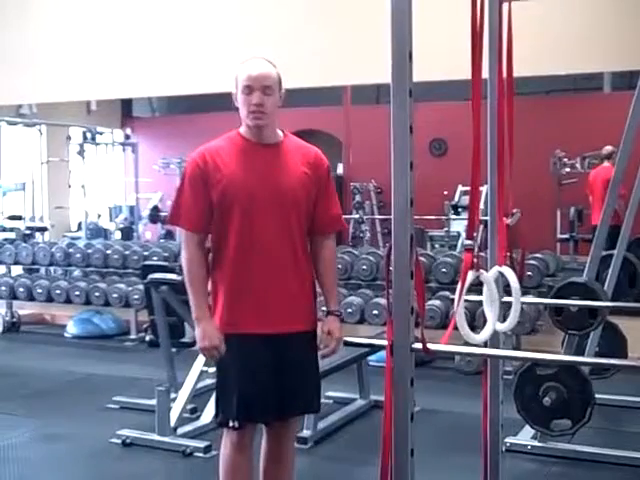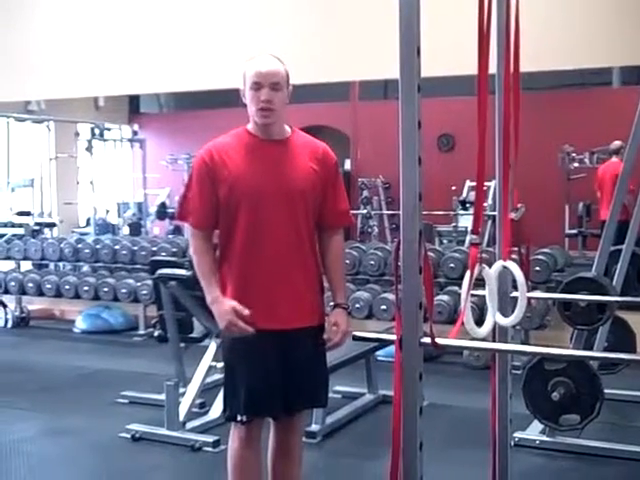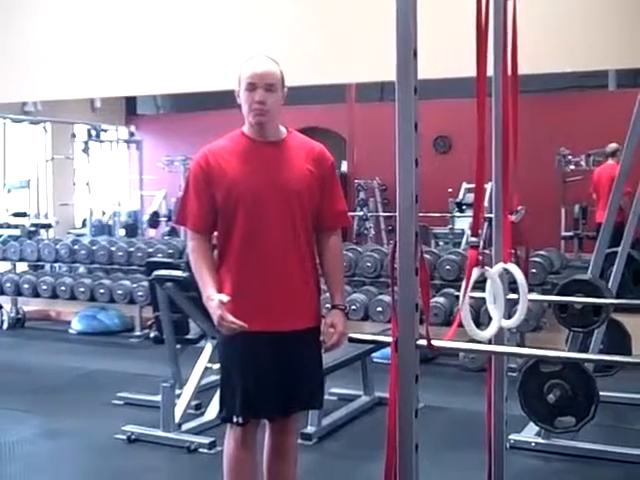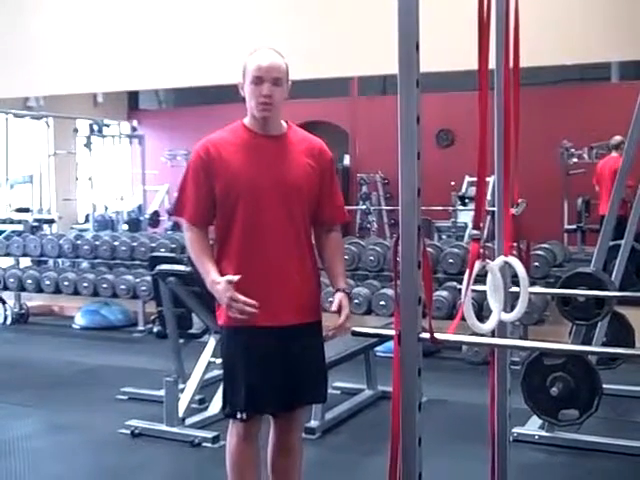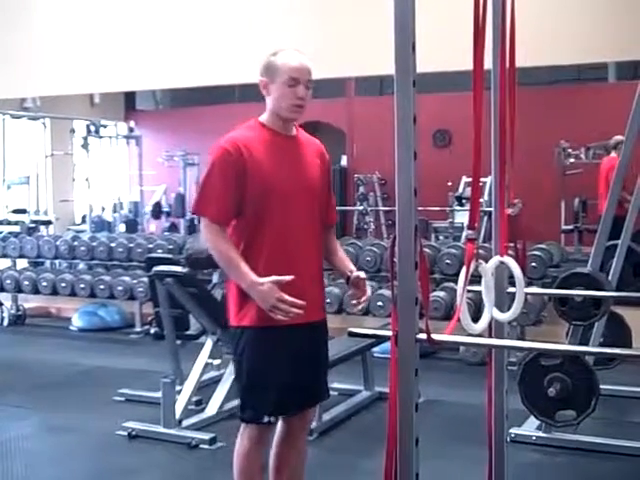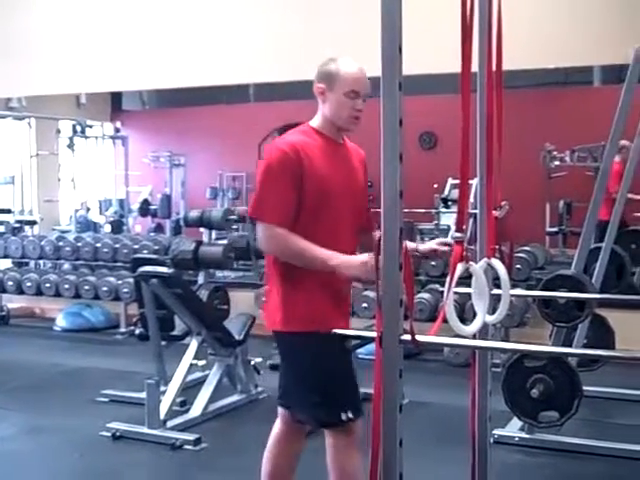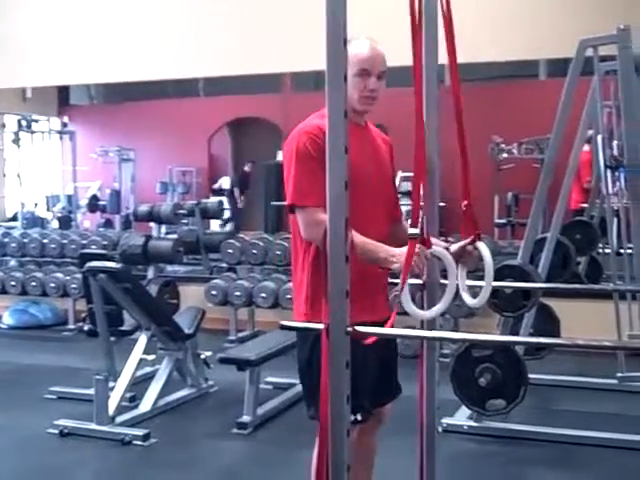
dt=0.7s
person 1, frame 1
left shoulder: (312, 161)
right shoulder: (207, 161)
left elbow: (324, 242)
right elbow: (192, 245)
left wrist: (333, 310)
right wrist: (201, 317)
left hip: (296, 322)
right hip: (236, 325)
left knee: (284, 426)
right knee: (238, 430)
person 1, frame 2
left shoulder: (319, 156)
right shoulder: (214, 157)
left elbow: (332, 235)
right elbow: (199, 237)
left wrist: (340, 304)
right wrist: (216, 299)
left hip: (304, 317)
right hip: (245, 318)
left knee: (292, 420)
right knee: (247, 423)
person 1, frame 3
left shoulder: (316, 157)
right shoulder: (211, 160)
left elbow: (329, 236)
right elbow: (197, 238)
left wrist: (338, 305)
right wrist: (210, 295)
left hip: (300, 317)
right hip: (242, 320)
left knee: (287, 421)
right knee: (242, 425)
person 1, frame 4
left shoulder: (315, 152)
right shoulder: (212, 152)
left elbow: (329, 230)
right elbow: (193, 228)
left wrist: (340, 287)
right wrist: (214, 280)
left hip: (302, 313)
right hip: (244, 315)
left knee: (292, 419)
right knee: (245, 421)
person 1, frame 5
left shoulder: (316, 151)
right shoulder: (234, 149)
right elbow: (211, 231)
left wrist: (349, 272)
right wrist: (253, 285)
left hip: (310, 311)
right hip: (261, 315)
left knee: (300, 419)
right knee: (258, 425)
person 1, frame 6
left shoulder: (354, 157)
right shoulder: (287, 152)
left elbow: (363, 232)
right elbow: (269, 236)
left wrist: (413, 249)
right wrist: (342, 264)
left hip: (326, 312)
right hip: (303, 314)
left knee: (294, 419)
right knee: (343, 426)
person 1, frame 7
left shoulder: (381, 142)
right shoulder: (311, 136)
right elbow: (313, 225)
left wrist: (441, 249)
right wrist: (388, 256)
left hip: (374, 305)
right hip: (331, 308)
left knee: (372, 415)
